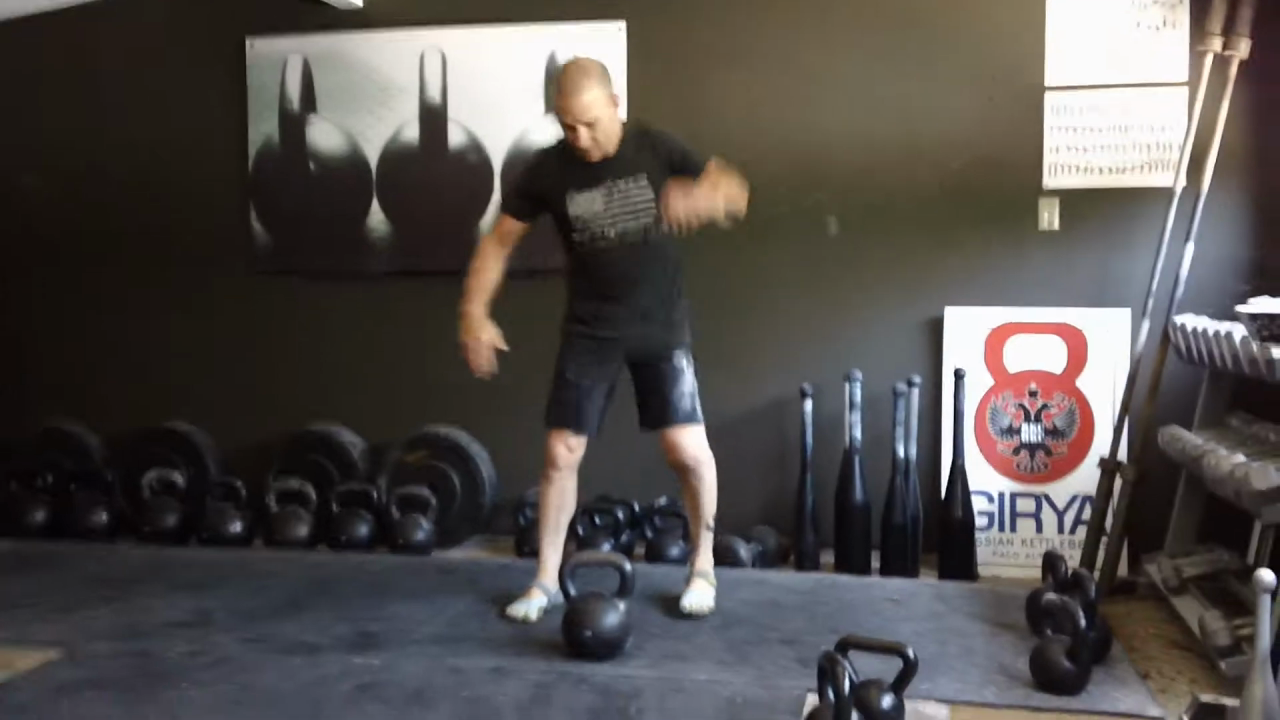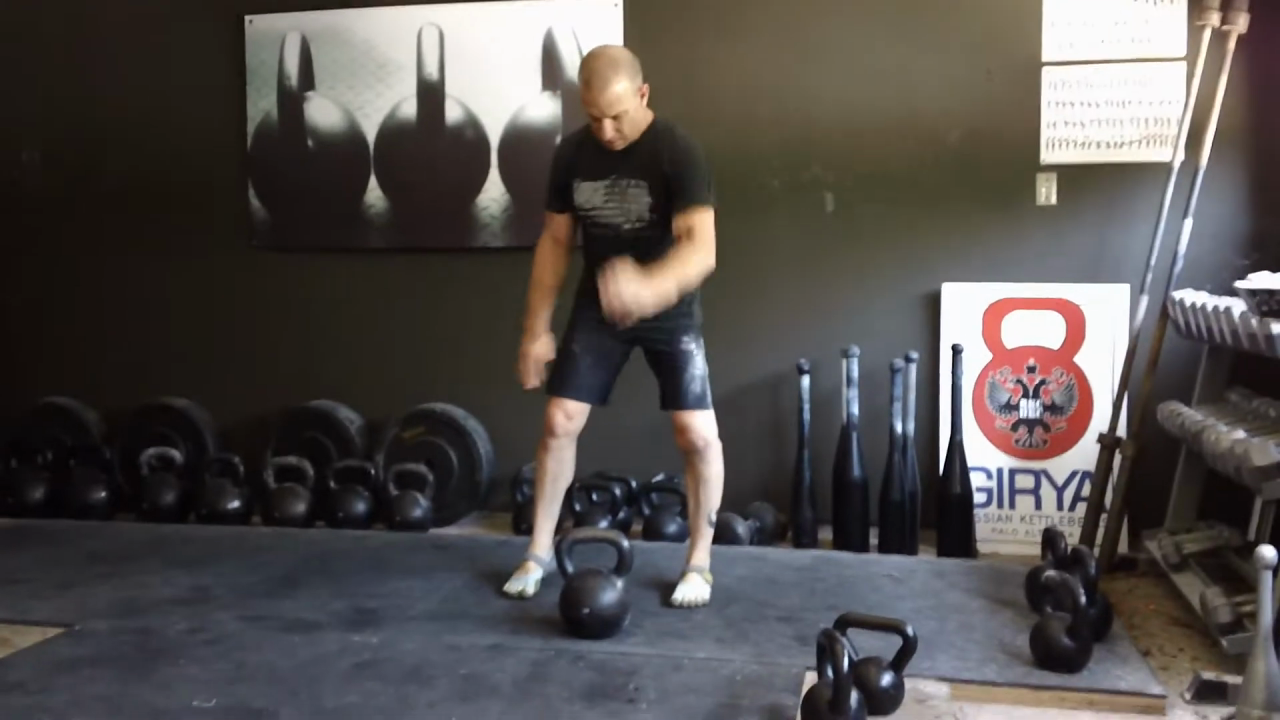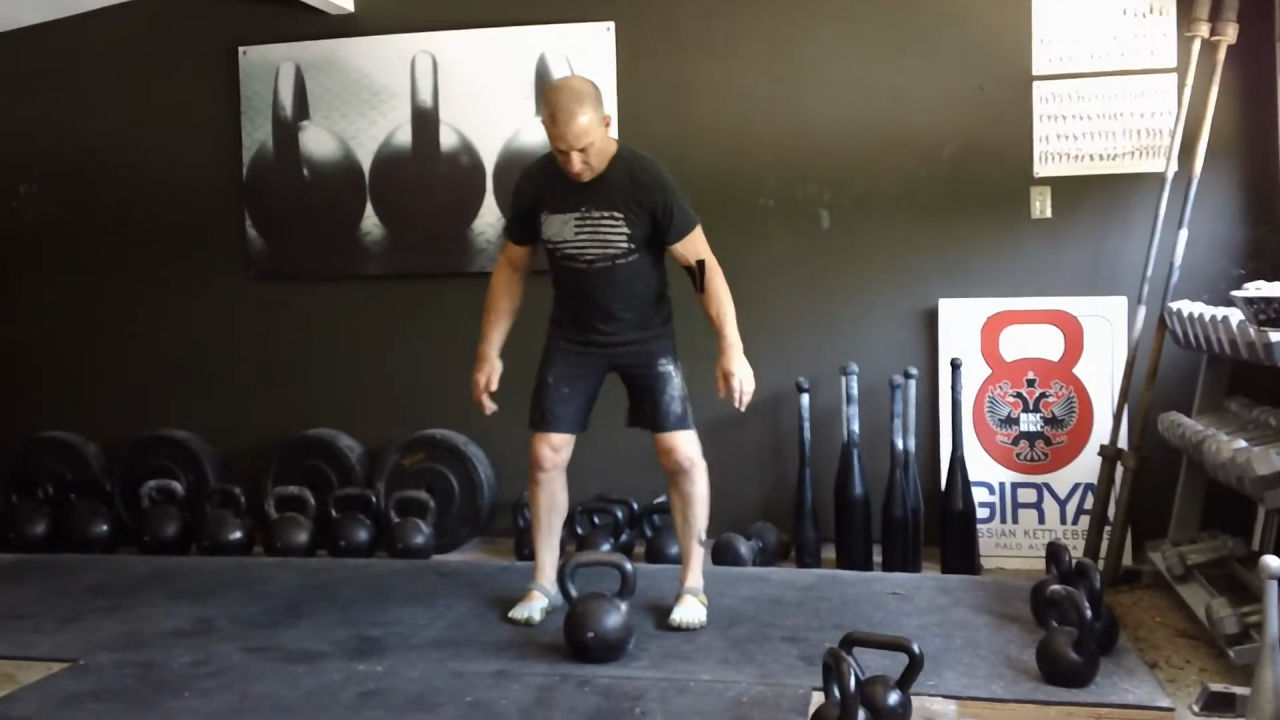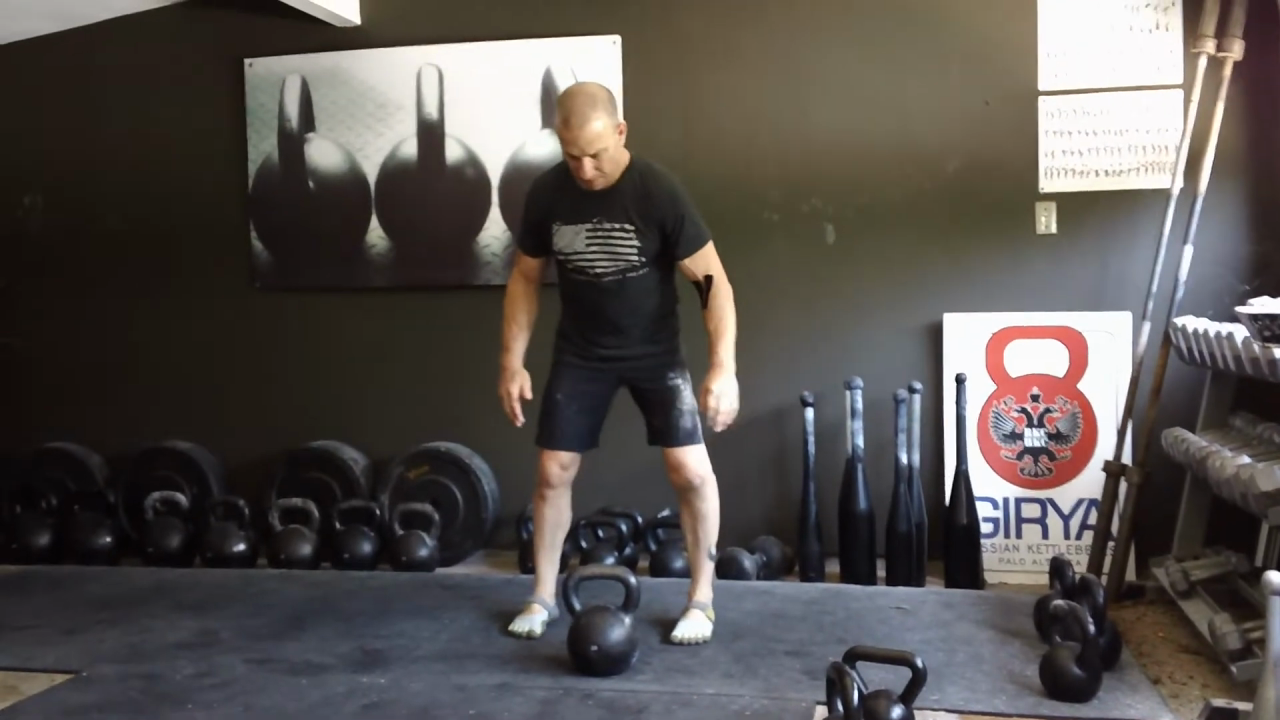
dt=0.5s
person 1, frame 1
left shoulder: (654, 148)
right shoulder: (547, 171)
left elbow: (733, 193)
right elbow: (499, 241)
left wrist: (702, 198)
right wrist: (476, 315)
left hip: (662, 329)
right hip: (591, 332)
left knee: (687, 451)
right knee: (561, 452)
left ankle: (702, 569)
right ankle: (547, 581)
person 1, frame 2
left shoulder: (676, 152)
right shoulder: (572, 153)
left elbow: (701, 249)
right elbow: (553, 241)
left wrist: (650, 287)
right wrist: (537, 329)
left hip: (668, 311)
right hip: (596, 311)
left knee: (697, 433)
right knee: (559, 423)
left ankle: (698, 563)
right ankle: (540, 553)
person 1, frame 3
left shoulder: (646, 179)
right shoulder: (534, 183)
left elbow: (701, 264)
right elbow: (510, 268)
left wrist: (732, 348)
right wrist: (489, 352)
left hip: (646, 336)
right hip: (572, 338)
left knee: (681, 455)
right knee: (546, 455)
left ankle: (692, 585)
right ankle: (545, 583)
person 1, frame 4
left shoulder: (659, 192)
right shoulder: (546, 193)
left elbow: (712, 281)
right elbow: (525, 278)
left wrist: (723, 366)
right wrist: (511, 361)
left hip: (655, 352)
right hip: (579, 354)
left knee: (691, 471)
right knee: (552, 474)
left ankle: (700, 600)
right ankle: (543, 596)
